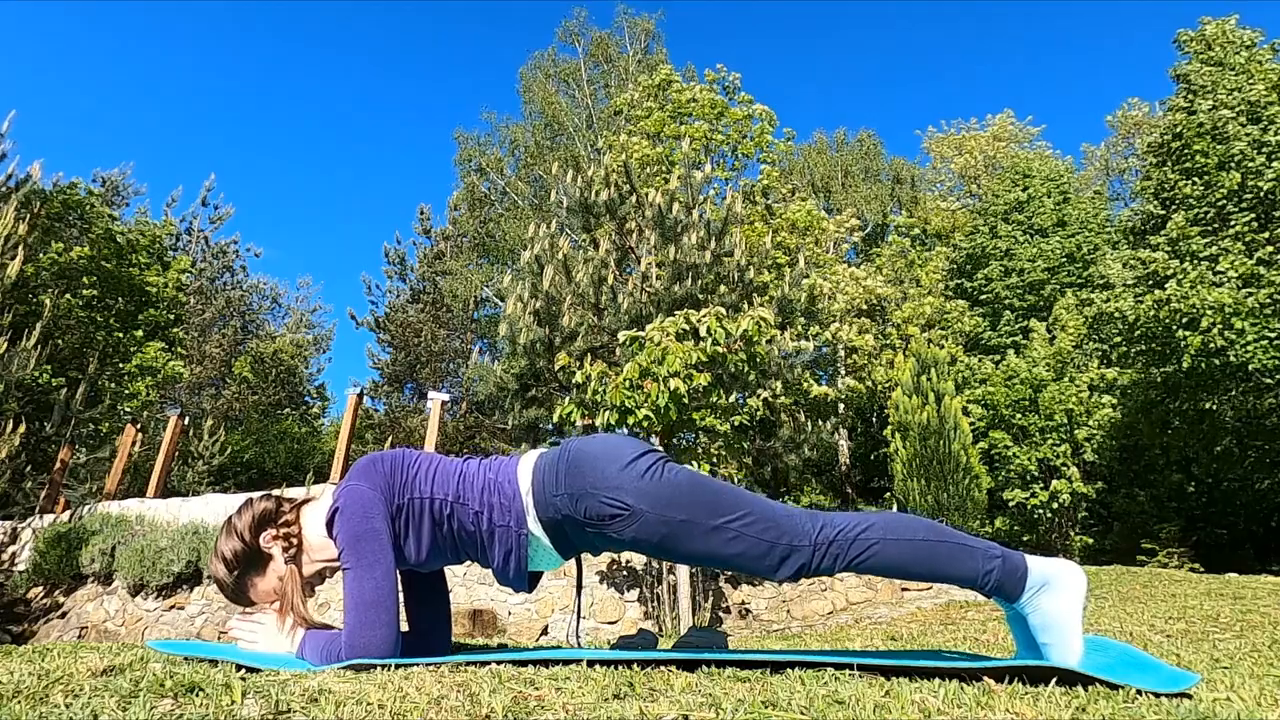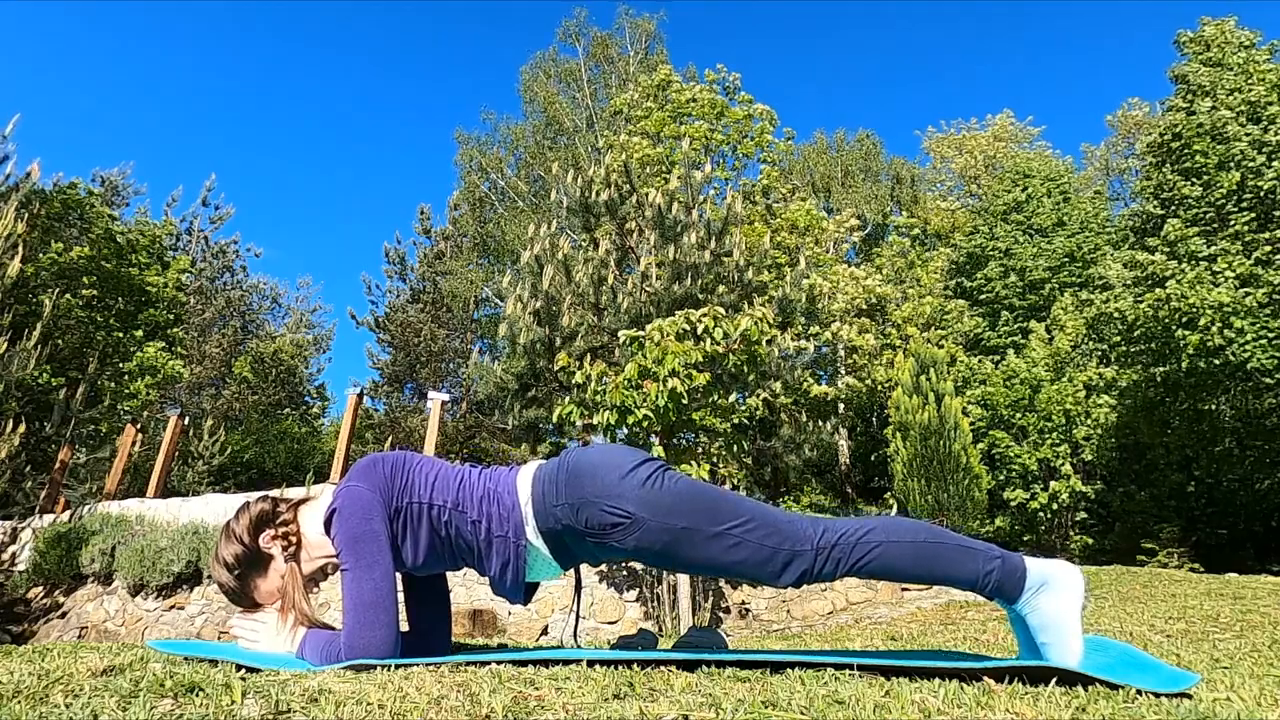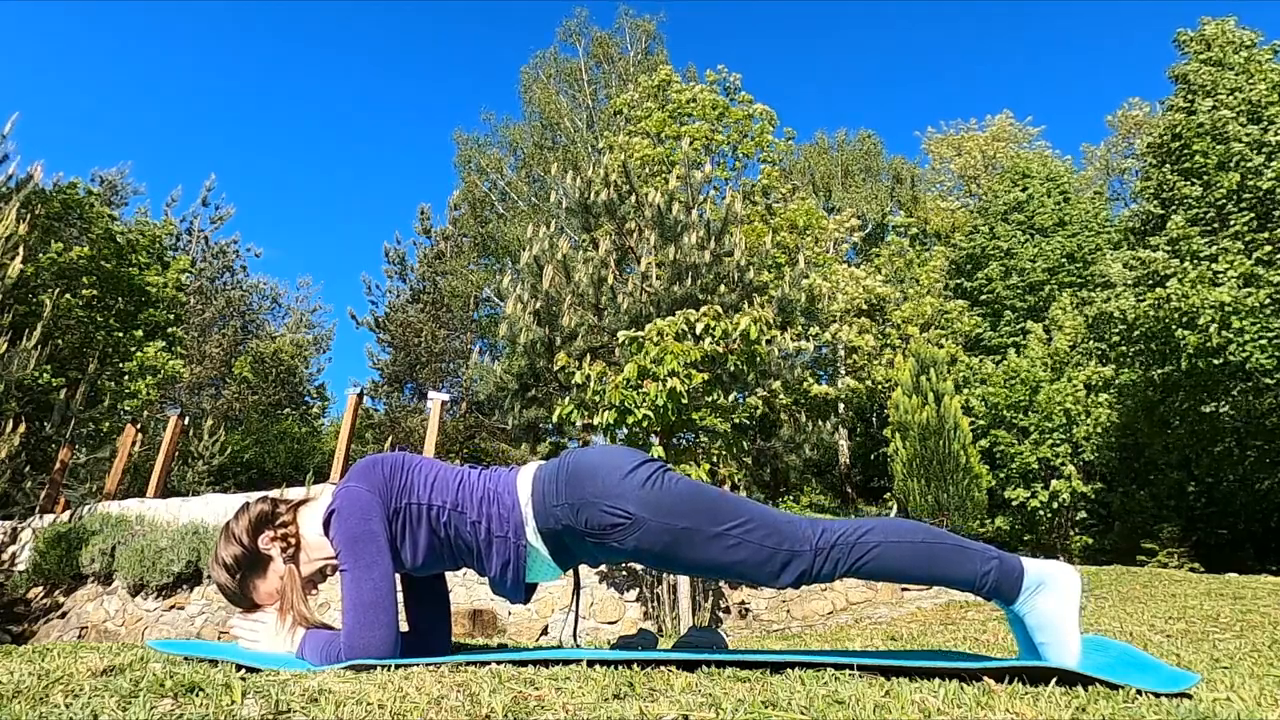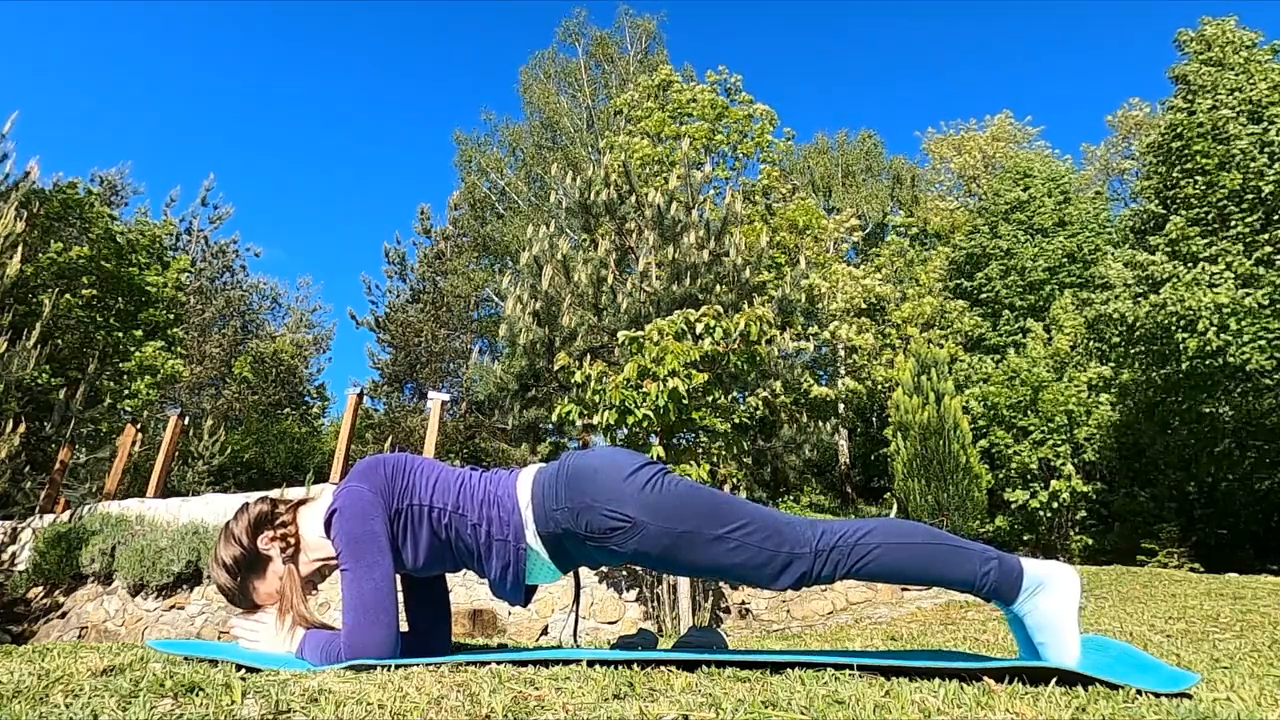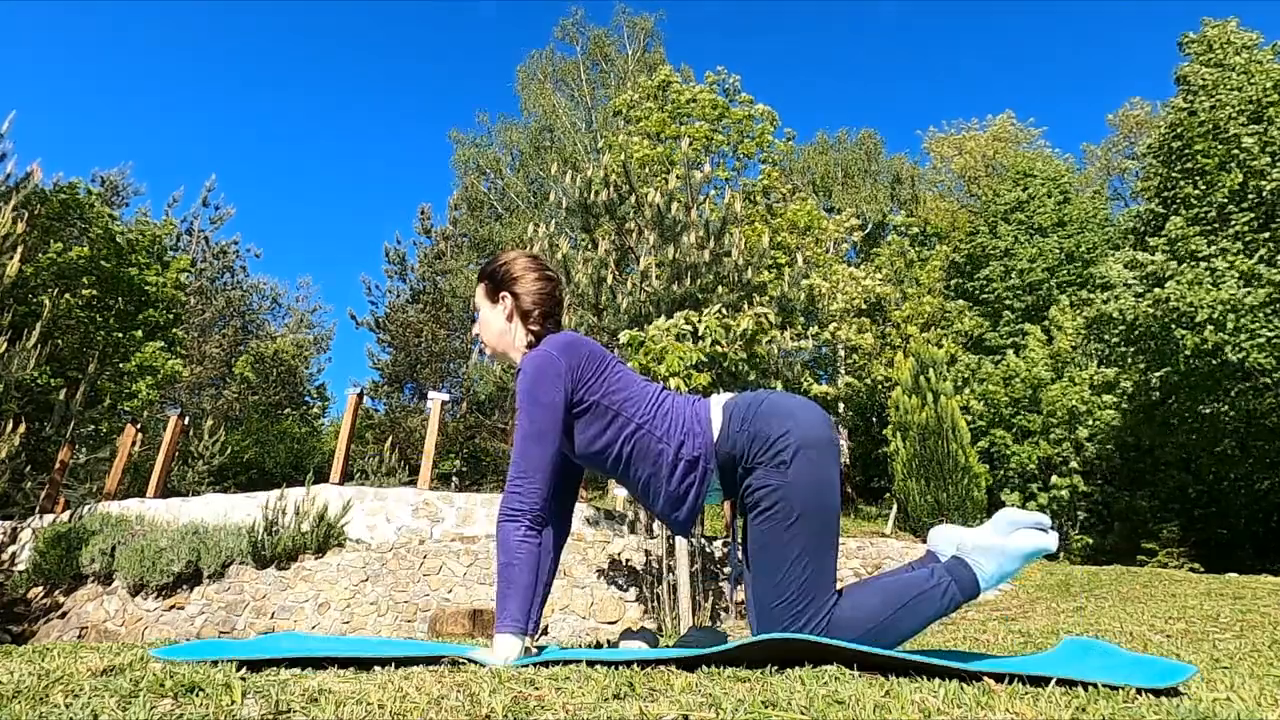
dt=1s
person 1, frame 1
left shoulder: (357, 502)
right shoulder: (389, 522)
left elbow: (376, 645)
right elbow: (428, 642)
left wrist: (294, 642)
right wrist: (304, 625)
left hip: (595, 492)
right hip: (593, 495)
left knee: (811, 544)
right knee: (810, 539)
left ankle: (1026, 578)
right ankle: (1015, 582)
person 1, frame 2
left shoulder: (356, 499)
right shoulder: (389, 521)
left elbow: (375, 647)
right elbow: (430, 643)
left wrist: (297, 642)
right wrist: (305, 624)
left hip: (595, 500)
right hip: (590, 503)
left knee: (810, 549)
right knee: (806, 548)
left ankle: (1025, 576)
right ankle: (1014, 580)
person 1, frame 3
left shoulder: (355, 501)
right shoulder: (387, 521)
left elbow: (373, 646)
right elbow: (429, 644)
left wrist: (295, 640)
right wrist: (300, 624)
left hip: (594, 501)
right hip: (589, 502)
left knee: (809, 550)
right knee: (807, 548)
left ankle: (1022, 578)
right ankle: (1014, 581)
person 1, frame 4
left shoulder: (357, 500)
right shoulder: (389, 523)
left elbow: (373, 645)
right elbow: (428, 643)
left wrist: (294, 639)
right wrist: (306, 625)
left hip: (595, 504)
right hip: (592, 504)
left knee: (809, 552)
right knee: (809, 549)
left ankle: (1021, 580)
right ankle: (1015, 581)
person 1, frame 5
left shoulder: (550, 360)
right shoulder: (556, 374)
left elbow: (523, 509)
right elbow: (551, 518)
left wrist: (507, 641)
right wrist: (519, 634)
left hip: (774, 442)
right hip: (766, 449)
left knee: (803, 639)
right knee: (791, 632)
left ankle: (971, 565)
right ankle: (945, 556)
